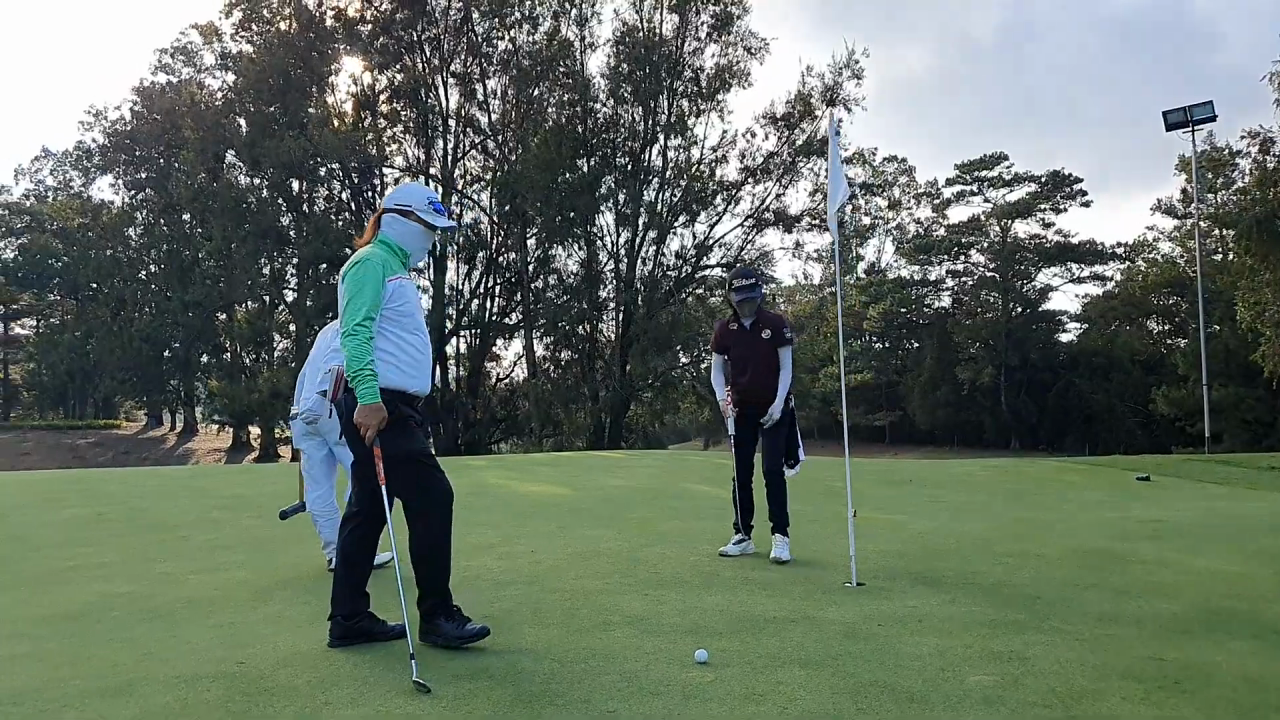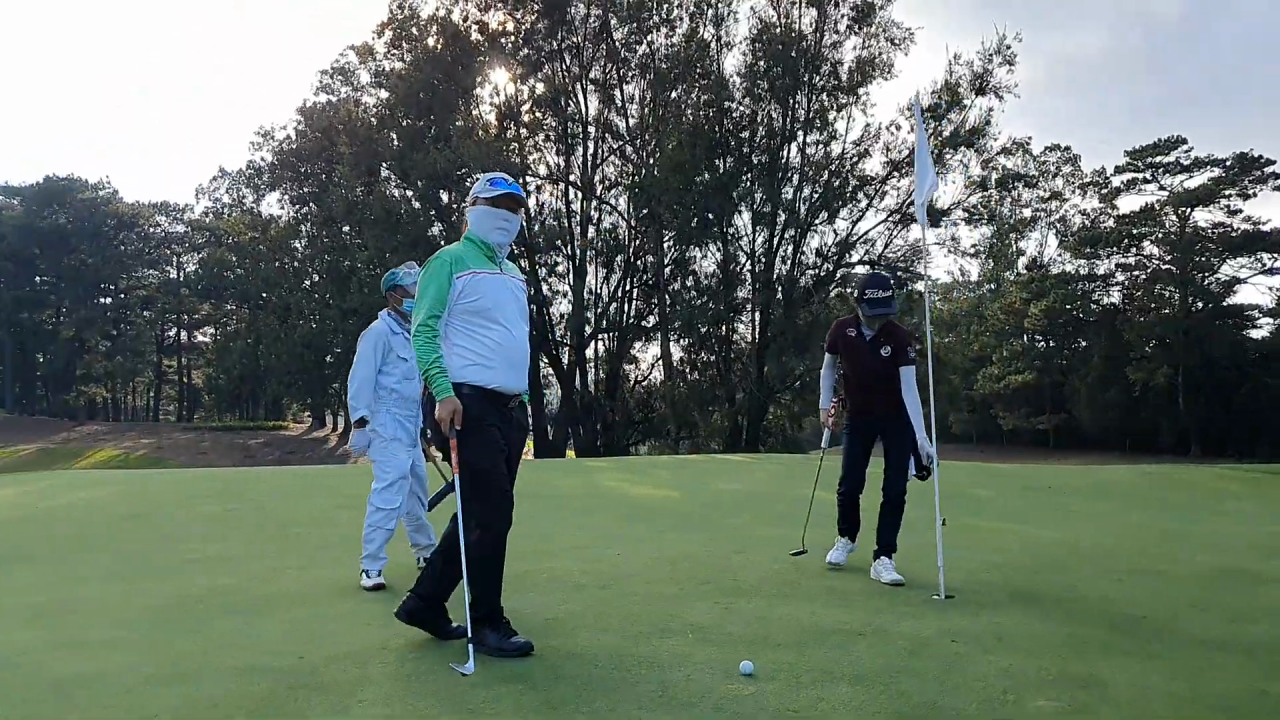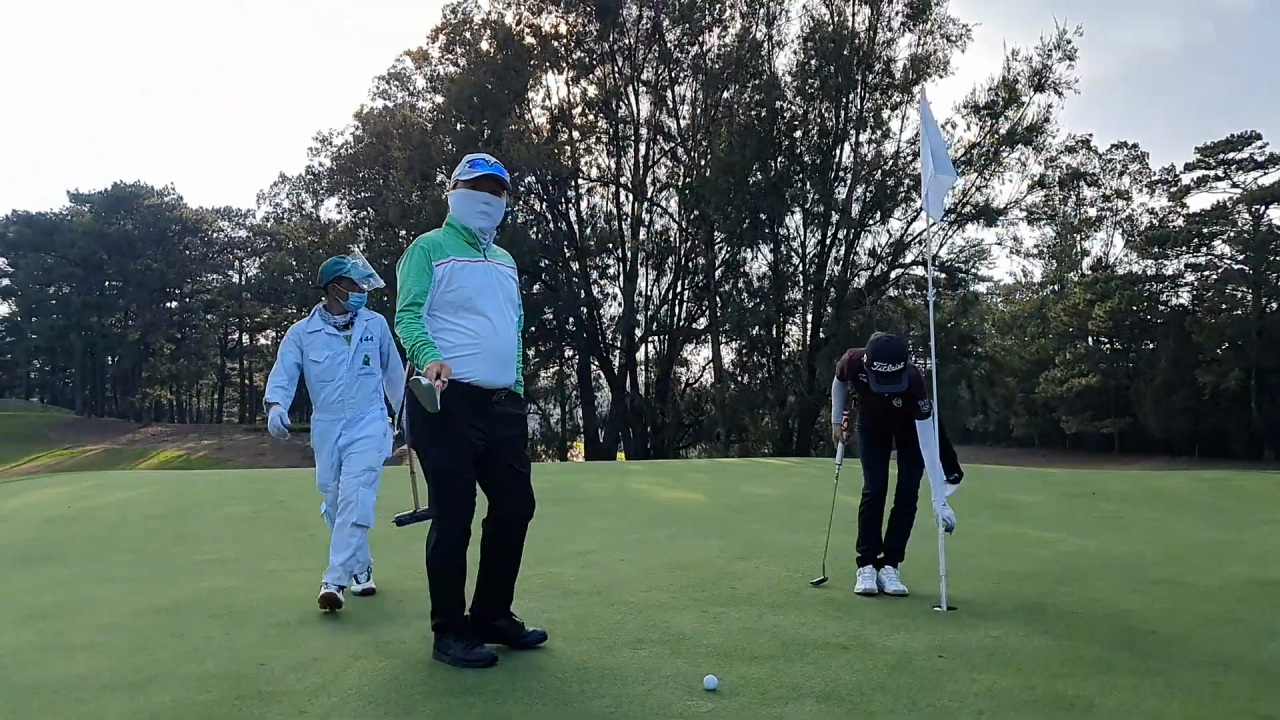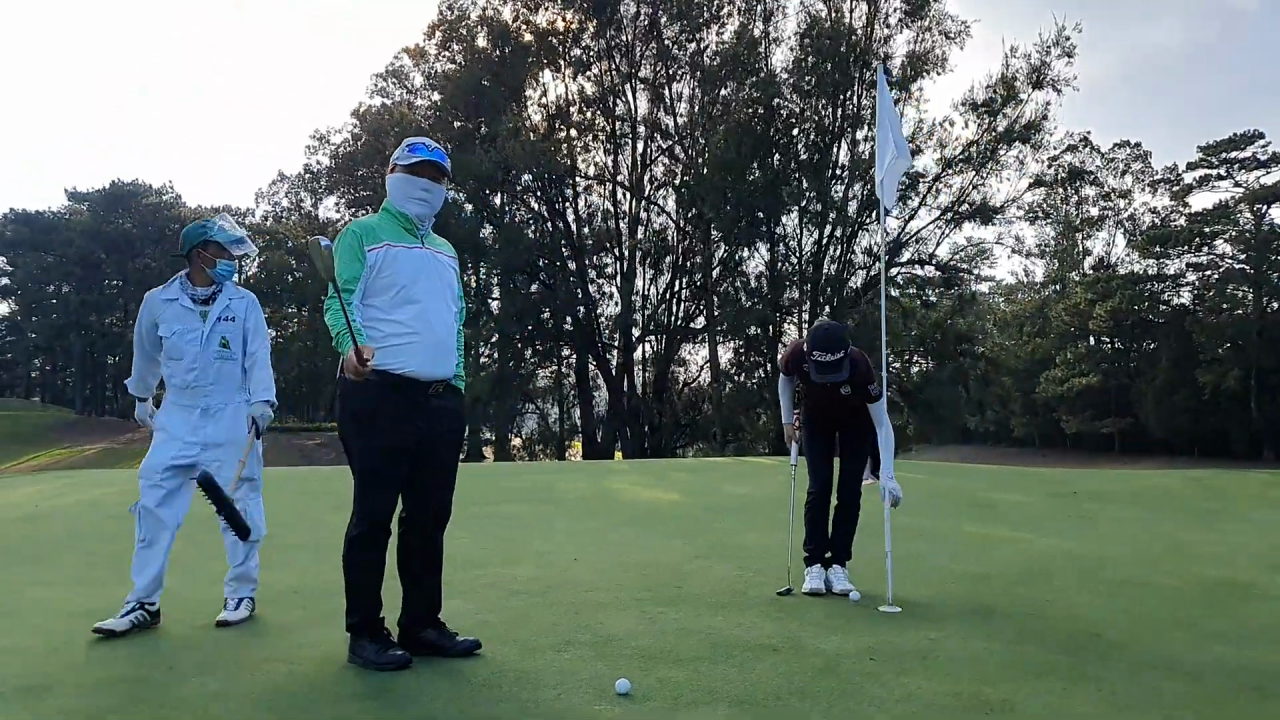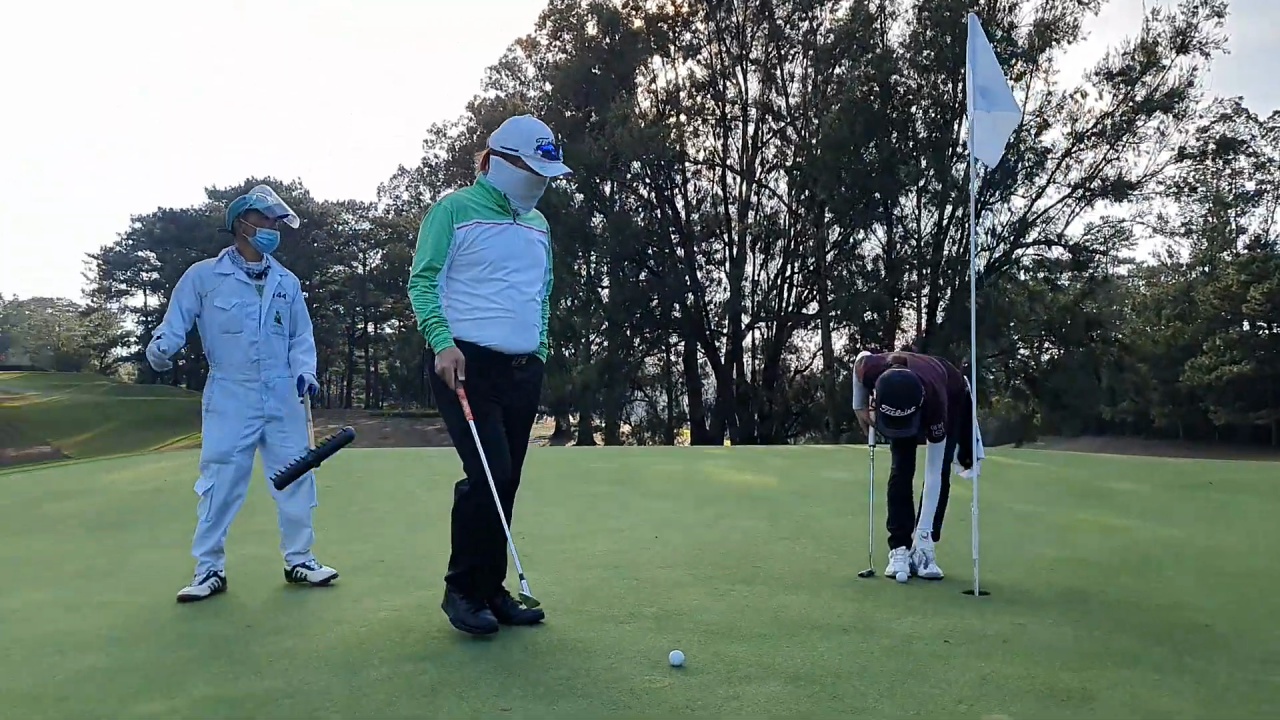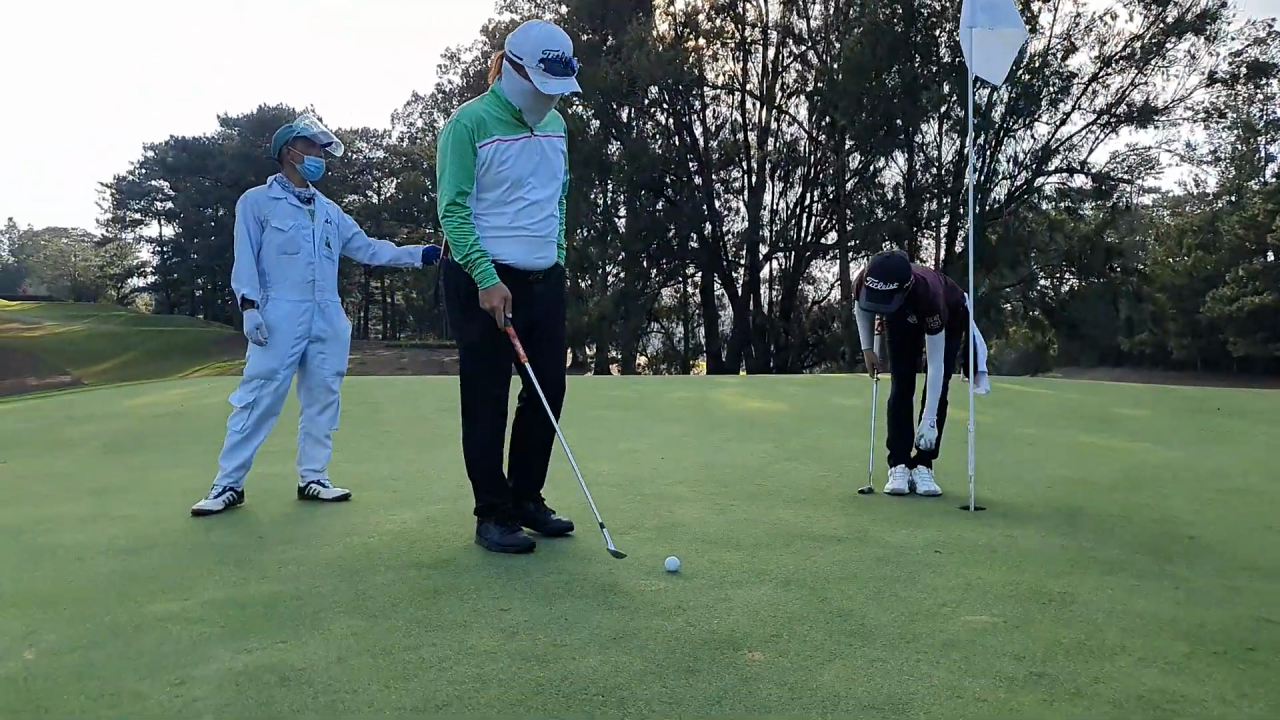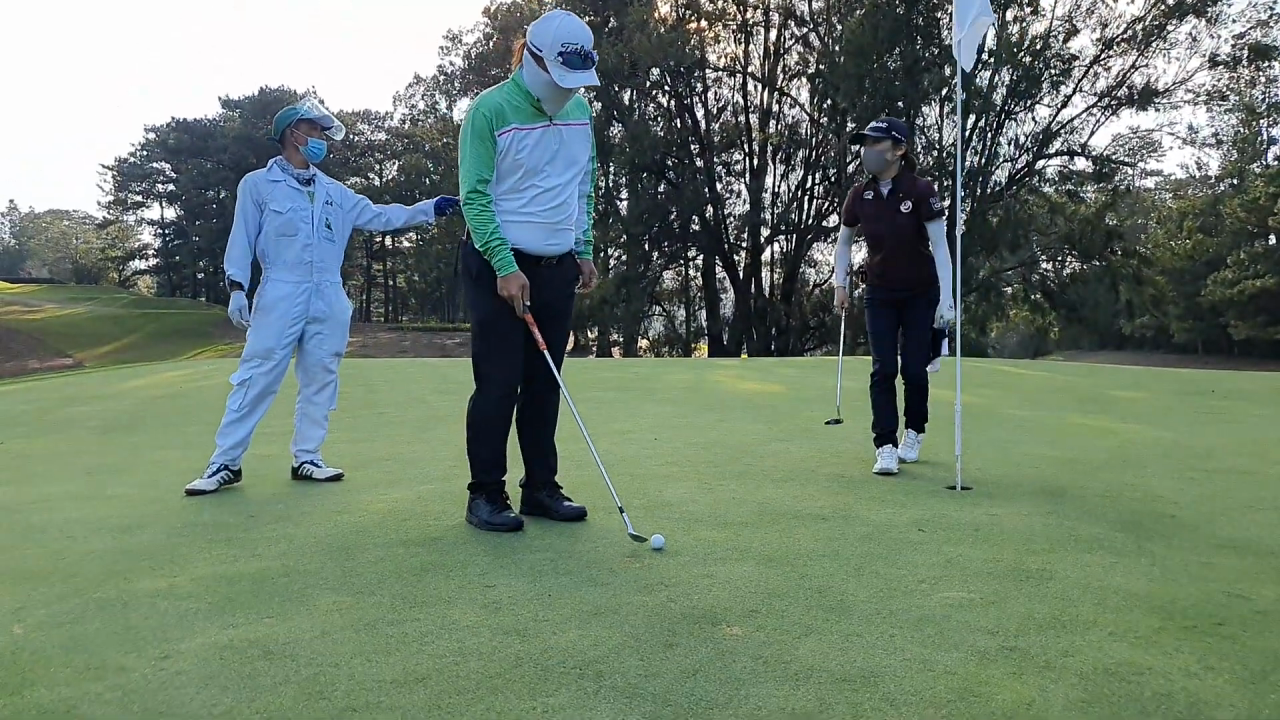
dt=0.5s
person 1, frame 1
left shoulder: (396, 270)
right shoulder: (373, 262)
right elbow: (355, 331)
right wrist: (368, 397)
left hip: (392, 405)
right hip: (379, 406)
left knee: (368, 508)
right knee: (432, 496)
left ankle: (348, 618)
right ankle: (437, 614)
person 1, frame 2
left shoulder: (514, 274)
right shoulder: (451, 260)
right elbow: (425, 330)
left wrist: (521, 403)
right wrist: (443, 392)
left hip: (508, 407)
right hip: (467, 404)
left knee: (482, 511)
right knee: (491, 510)
left ankle: (425, 601)
right ankle: (487, 623)
person 1, frame 3
left shoulder: (505, 262)
right shoulder: (429, 249)
right elbow: (408, 316)
left wrist: (517, 391)
right wrist: (428, 359)
left hip: (503, 404)
right hip: (448, 402)
left knee: (516, 507)
right knee: (452, 518)
left ankle: (492, 615)
right ankle: (450, 630)
person 1, frame 4
left shoulder: (446, 250)
right shoulder: (363, 233)
right elbow: (339, 301)
left wrist: (458, 384)
right wrist: (351, 343)
left hip: (441, 398)
right hip: (380, 394)
left knee: (430, 515)
right knee: (373, 516)
left ankle: (421, 624)
right ankle: (365, 633)
person 1, frame 5
left shoulder: (538, 224)
right shoulder: (452, 209)
right elbow: (422, 281)
left wrist: (539, 355)
right wrist: (442, 342)
left hip: (522, 369)
right hip: (466, 364)
left knee: (503, 483)
right knee: (485, 474)
left ankle: (489, 592)
right ankle: (463, 590)
person 1, frame 6
left shoulder: (555, 125)
right shoulder: (469, 122)
right elbow: (453, 208)
left wrist: (555, 256)
right wrist: (486, 278)
left hip: (544, 279)
right hip: (485, 281)
left knee: (548, 390)
right knee: (487, 401)
left ankle: (525, 496)
right ankle: (493, 514)
person 1, frame 7
left shoulder: (580, 110)
right shoulder: (490, 109)
right elbow: (475, 195)
left wrist: (585, 248)
right wrist: (505, 267)
left hip: (557, 265)
right hip: (498, 265)
left knee: (545, 381)
right knee: (499, 379)
left ankle: (540, 487)
right ankle: (485, 493)
person 2, frame 1
left shoulder: (330, 329)
left elbow: (307, 372)
right elbow: (338, 357)
left wrist: (296, 411)
right wrist: (326, 397)
left hip: (308, 413)
right hip: (334, 410)
left knee: (320, 486)
left ankle: (335, 551)
person 2, frame 2
left shoulder: (414, 333)
right shoulder: (379, 332)
right elbow: (361, 381)
left wrist: (424, 424)
right wrist: (361, 424)
left hip: (408, 424)
right hip: (388, 426)
left knee: (414, 488)
right knee: (390, 493)
left ankle: (426, 550)
right ankle: (371, 566)
person 2, frame 3
left shoulder: (376, 324)
right shoulder: (302, 333)
left elbow: (394, 370)
right elbow: (282, 375)
right wrist: (276, 407)
left hip: (369, 423)
right hip: (326, 428)
left knee: (355, 499)
right knee: (336, 505)
left ankle: (335, 581)
right ankle: (360, 570)
person 2, frame 4
left shoulder: (245, 302)
right shoulder: (157, 302)
left elbow: (259, 356)
right elbow: (145, 353)
left wrist: (263, 401)
right wrist: (142, 397)
left hip: (229, 418)
right hip: (176, 418)
left knee: (237, 507)
right knee: (153, 504)
left ankle: (241, 593)
right ankle: (143, 601)
person 2, frame 5
left shoulder: (287, 282)
right shoulder: (203, 276)
left elbow: (300, 336)
right elbow: (176, 321)
left wrist: (305, 371)
right wrist: (160, 346)
left hip: (283, 394)
right hip: (229, 395)
left knee: (294, 476)
right knee: (221, 481)
left ankle: (299, 560)
right ankle: (209, 570)
person 2, frame 6
left shoulder: (329, 210)
right shoulder: (256, 201)
left elbow: (366, 248)
right elbow: (245, 258)
left wrist: (416, 253)
right wrist: (249, 306)
left hip: (329, 317)
right hip: (280, 315)
left knee: (323, 397)
right knee: (259, 397)
left ankle: (312, 477)
right ankle: (229, 483)
person 2, frame 7
left shoulder: (335, 191)
right shoulder: (258, 183)
left elbow: (380, 217)
right elbow: (241, 239)
left wrist: (429, 209)
right wrist: (237, 288)
left hip: (328, 298)
right hip: (280, 294)
left knee: (321, 379)
right knee: (257, 376)
left ankle: (307, 458)
right ankle: (225, 463)
person 3, frame 1
left shoulder: (777, 323)
right shoulder: (724, 328)
left elbow: (786, 367)
right elbow: (717, 369)
left wrist: (779, 404)
right wrist: (722, 398)
left hip: (774, 408)
right hip: (741, 409)
left knee: (772, 471)
right knee: (742, 474)
left ankle: (780, 535)
right ankle: (743, 536)
person 3, frame 2
left shoulder: (900, 336)
right shoulder: (841, 330)
left elbow: (909, 387)
right elbow: (829, 367)
left wrist: (921, 436)
right wrist: (825, 405)
left hip: (896, 419)
right hip: (857, 417)
left knee: (895, 488)
right knee: (849, 484)
left ankle: (883, 558)
right ankle: (846, 538)
person 3, frame 3
left shoulder: (913, 380)
right shoulder: (853, 361)
left elbow: (928, 444)
right elbow: (839, 383)
left wrist: (940, 500)
right wrist: (836, 420)
left hip: (910, 429)
right hip: (871, 425)
left knee: (907, 493)
right knee: (874, 489)
left ankle: (890, 566)
right ankle: (867, 565)
person 3, frame 4
left shoulder: (859, 365)
right shoulder: (796, 354)
left elbow: (883, 425)
right elbow: (785, 380)
left wrist: (887, 474)
right wrist: (787, 420)
left hip: (857, 421)
right hip: (815, 419)
left knee: (849, 490)
right knee: (819, 487)
left ankle: (838, 565)
right ankle: (814, 565)
person 3, frame 5
left shoulder: (934, 398)
right shoulder: (872, 371)
left elbow: (934, 474)
right wrist: (859, 406)
left hip: (952, 398)
right hip: (896, 396)
left knee: (941, 470)
right knee: (901, 469)
left ankle: (923, 547)
right ankle: (899, 547)
person 3, frame 6
left shoulder: (927, 294)
right shoulder: (865, 282)
left elbow: (935, 366)
left wrist: (929, 420)
right wrist: (867, 348)
left hip: (949, 318)
right hip: (903, 321)
left knee: (937, 388)
right knee: (901, 388)
left ankle: (923, 466)
right ankle: (898, 466)
person 3, frame 7
left shoulder: (921, 191)
right shoulder: (860, 195)
left elbow: (940, 246)
right elbow: (844, 241)
left wrist: (946, 298)
right wrist: (840, 283)
left hip: (920, 293)
right hip: (880, 292)
left knee: (915, 368)
right knee: (883, 369)
left ankle: (914, 433)
right ankle: (886, 446)
